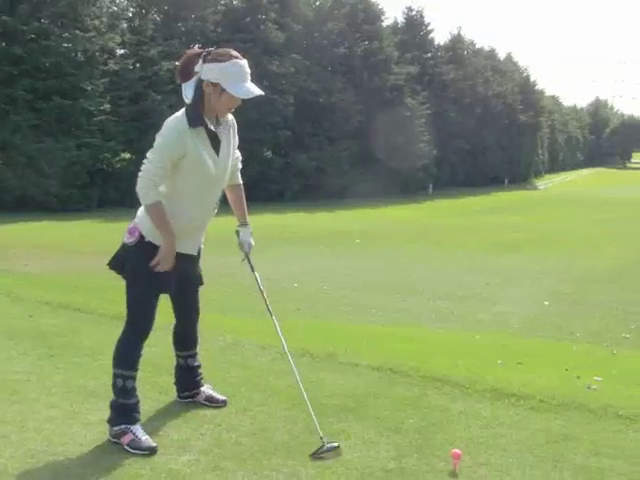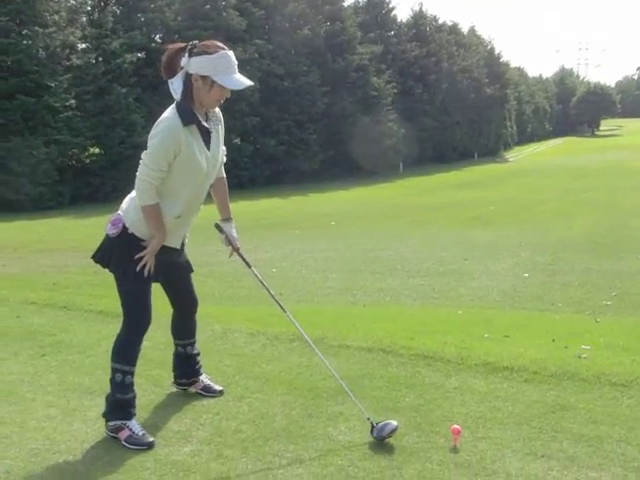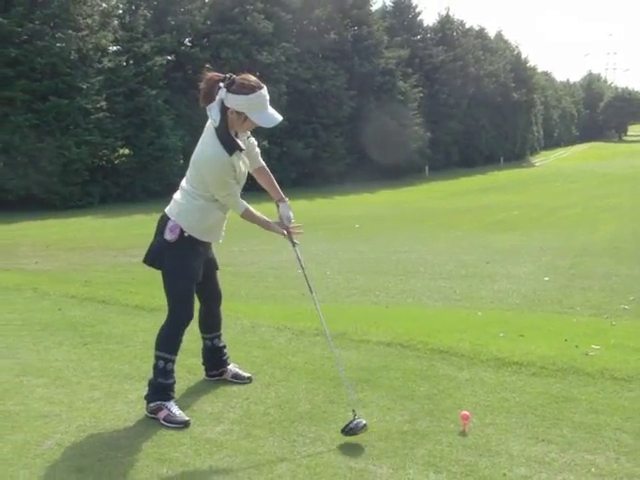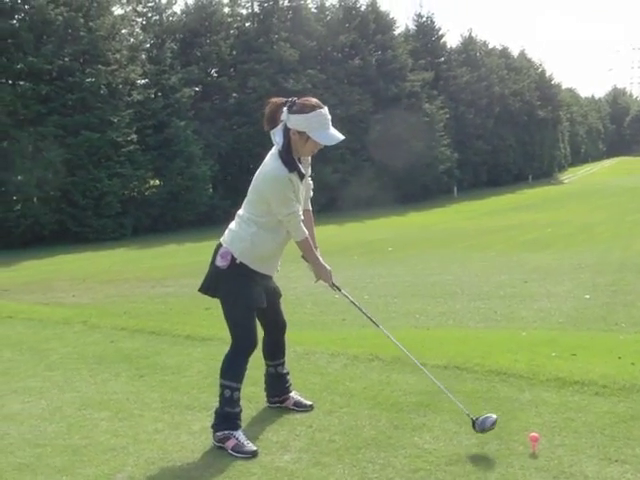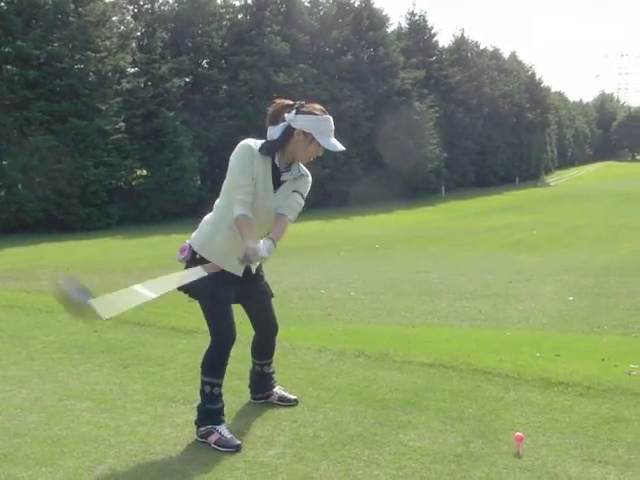
dt=1s
person 1, frame 1
left shoulder: (228, 126)
right shoulder: (179, 129)
left elbow: (232, 178)
right elbow: (146, 186)
left wrist: (244, 226)
right wrist: (167, 241)
left hip: (189, 244)
right hip: (153, 243)
left knee: (188, 317)
right knee: (139, 326)
left ankle: (190, 386)
right ankle: (122, 419)
person 1, frame 2
left shoulder: (214, 118)
right shoulder: (171, 127)
left elbow: (217, 172)
right elbow: (145, 187)
left wrist: (227, 222)
right wrist: (157, 240)
left hip: (170, 236)
right hip: (136, 235)
left knee: (187, 305)
right knee: (138, 320)
left ankle: (188, 375)
right ankle: (118, 415)
person 1, frame 3
left shoulder: (235, 128)
right shoulder: (216, 156)
left elbow: (257, 164)
right elbow: (234, 204)
left wrist: (282, 203)
right wrist: (272, 227)
left hip: (198, 233)
right hip: (182, 234)
left knee: (212, 299)
right knee: (181, 312)
left ankle: (216, 365)
right ankle: (159, 397)
person 1, frame 4
left shoulder: (299, 159)
right shoulder: (277, 175)
left elbow: (305, 209)
right elbow: (295, 227)
left wrist: (314, 253)
right wrist: (317, 263)
left hip: (259, 263)
right hip: (237, 263)
left knee: (276, 327)
right knee: (245, 341)
left ankle: (279, 392)
right ankle: (225, 426)
person 1, frame 5
left shoulder: (301, 179)
right shoulder: (249, 152)
left elbow: (284, 216)
right elbow: (238, 204)
left wrist: (265, 245)
right wrist: (246, 245)
left hip: (248, 263)
right hip: (212, 256)
left knee: (267, 327)
right knee: (224, 336)
left ankle: (262, 387)
right ankle: (208, 421)
